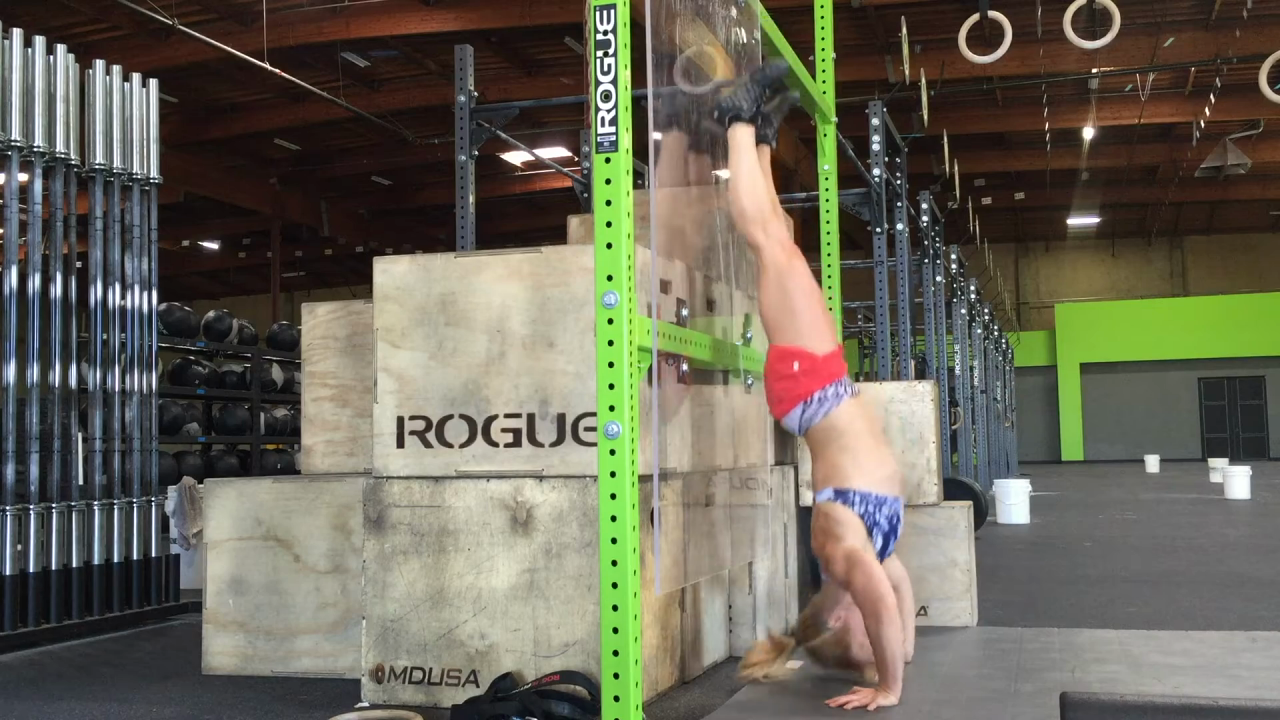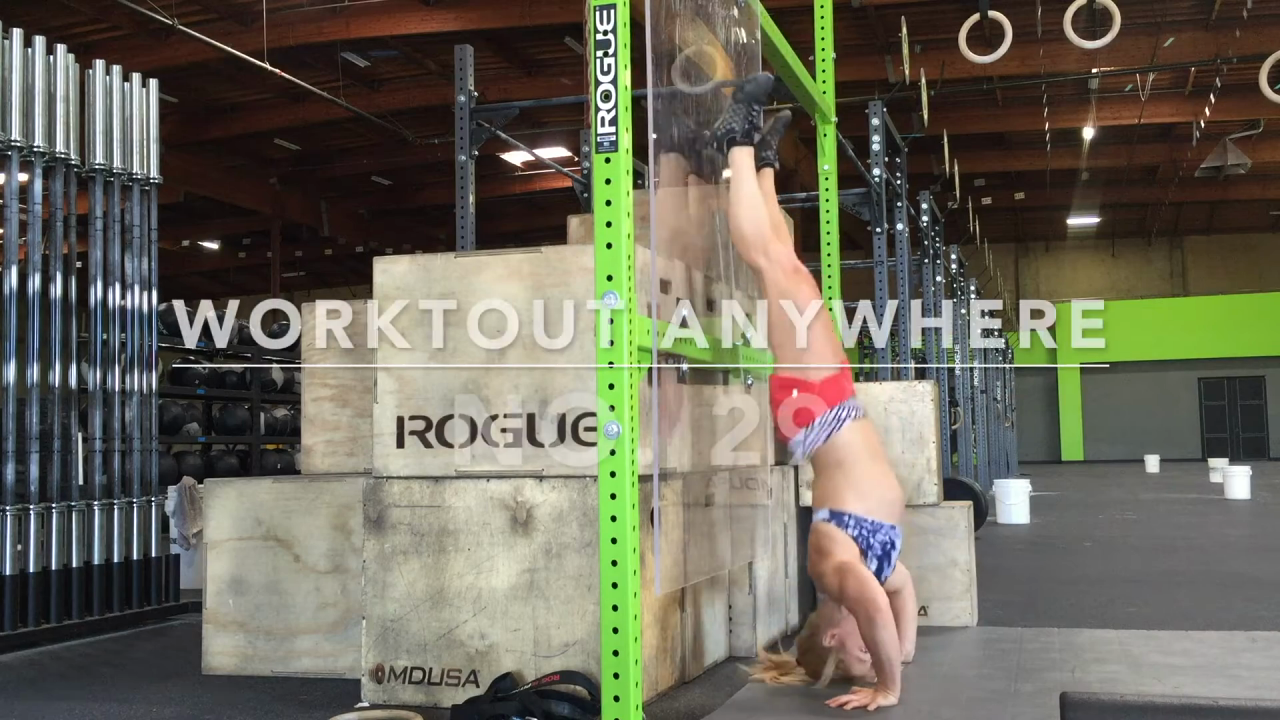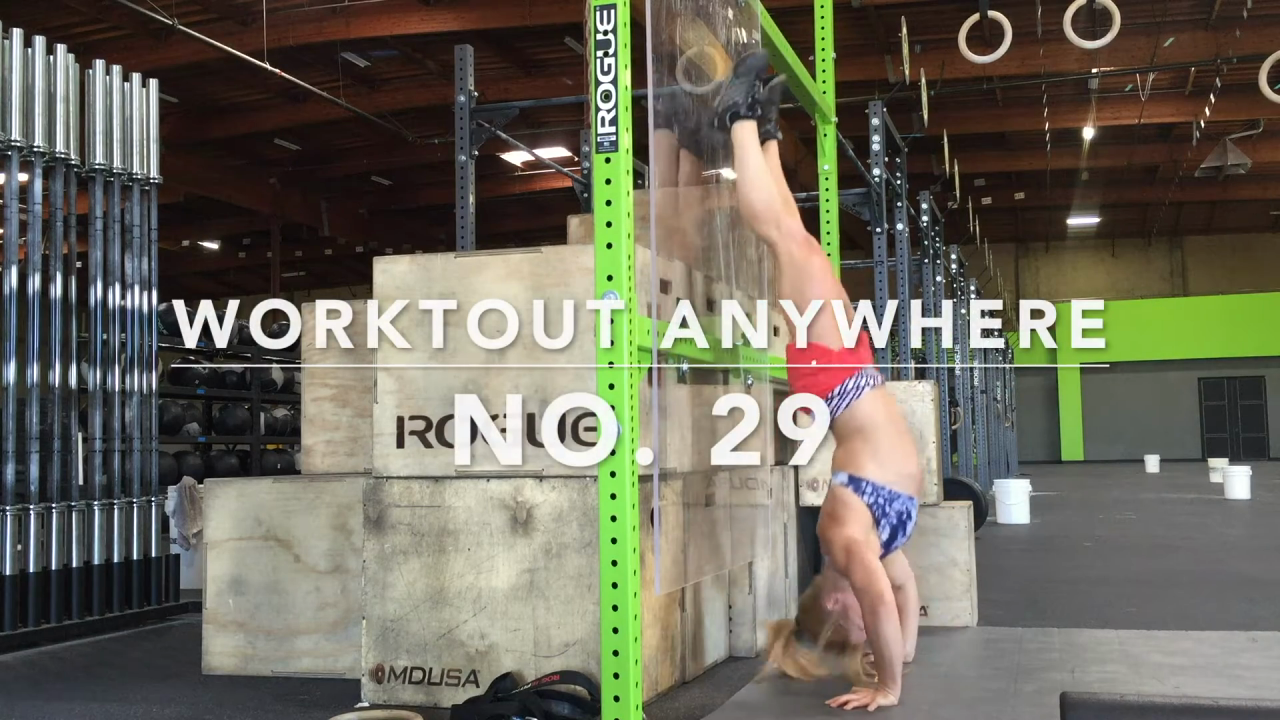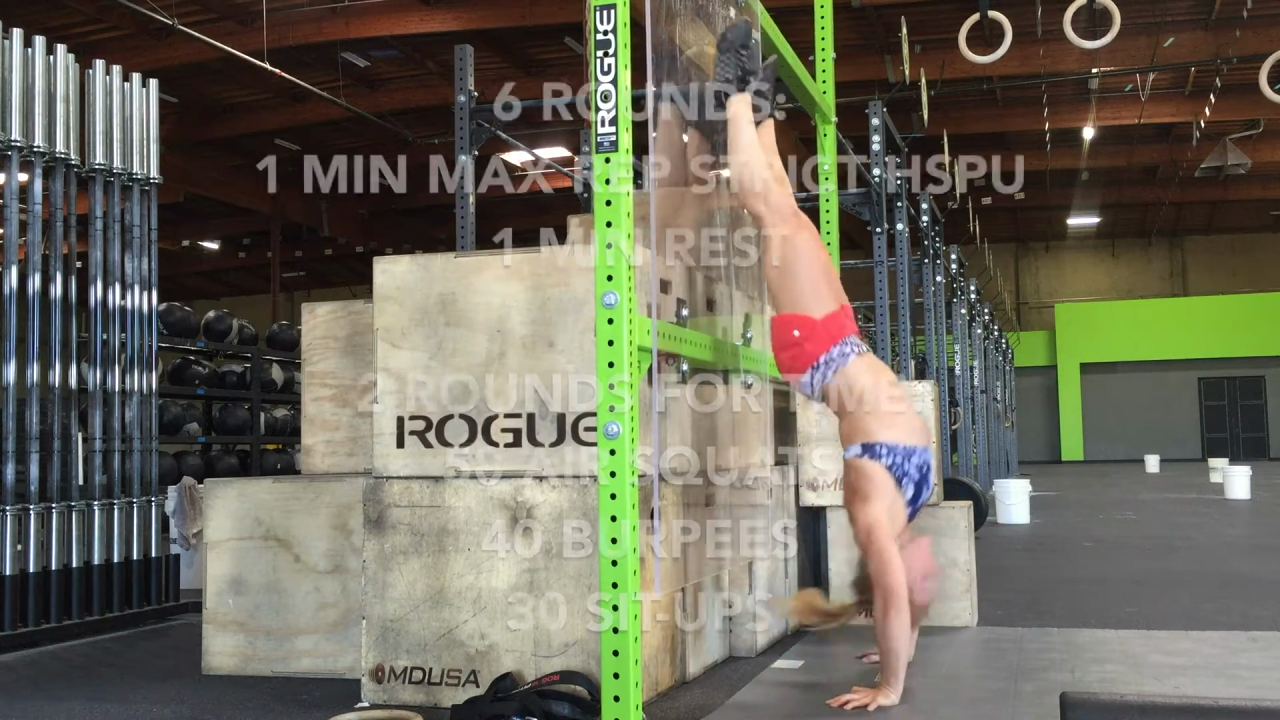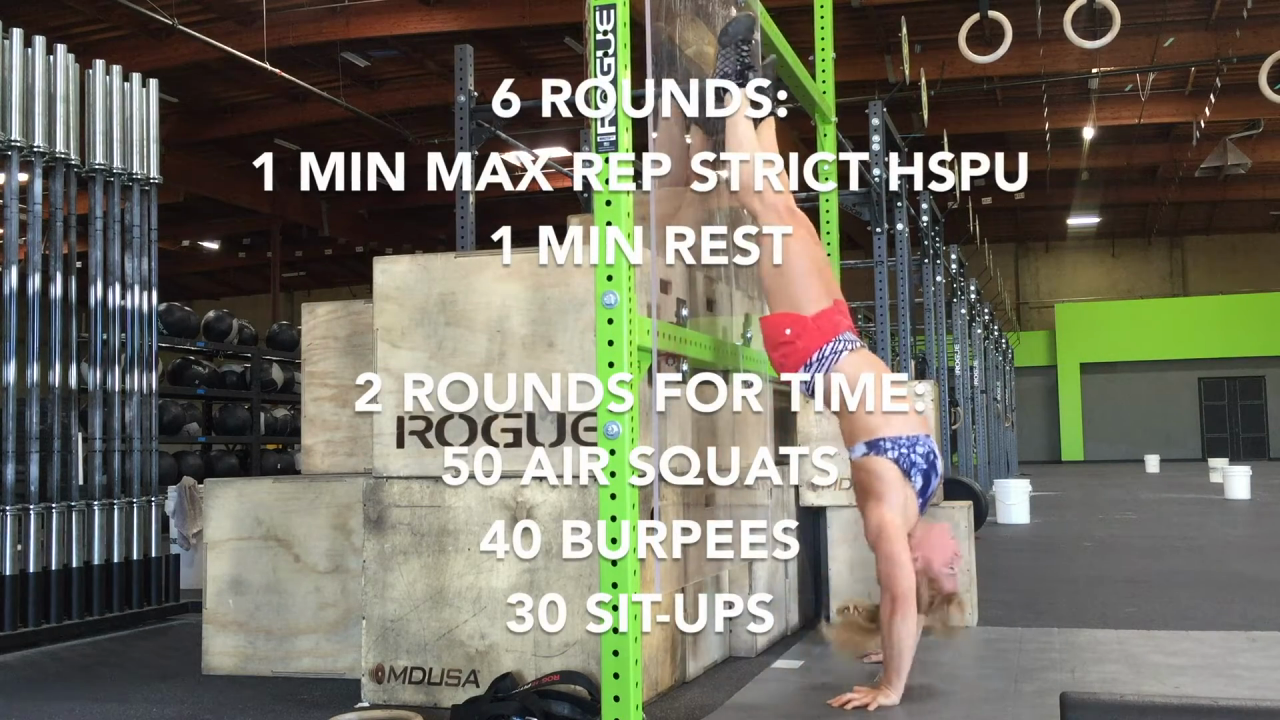
dt=1s
person 1, frame 1
right shoulder: (842, 544)
left wrist: (893, 671)
right wrist: (889, 686)
left hip: (817, 381)
right hip: (810, 380)
left knee: (774, 242)
right knee: (769, 239)
left ankle: (756, 131)
right ankle: (744, 119)
person 1, frame 2
right shoulder: (838, 561)
left wrist: (896, 671)
right wrist: (888, 687)
left hip: (825, 400)
right hip: (815, 400)
left knee: (779, 263)
right knee: (774, 263)
left ankle: (759, 151)
right ankle: (744, 140)
person 1, frame 3
right shoulder: (851, 529)
left wrist: (894, 670)
right wrist: (889, 687)
left hip: (841, 370)
right hip: (833, 369)
left knee: (791, 238)
right knee: (787, 237)
right ankle: (745, 115)
person 1, frame 4
left shoulder: (889, 505)
right shoulder: (878, 505)
right wrist: (890, 687)
left hip: (827, 344)
right hip: (818, 345)
left knee: (779, 213)
right knee: (772, 209)
left ankle: (754, 99)
right ankle: (742, 89)
person 1, frame 5
left shoulder: (897, 499)
right shoulder: (889, 503)
right wrist: (890, 687)
left hip: (826, 342)
right hip: (814, 344)
left knee: (778, 212)
right knee: (768, 209)
left ankle: (752, 101)
right ankle: (738, 90)
